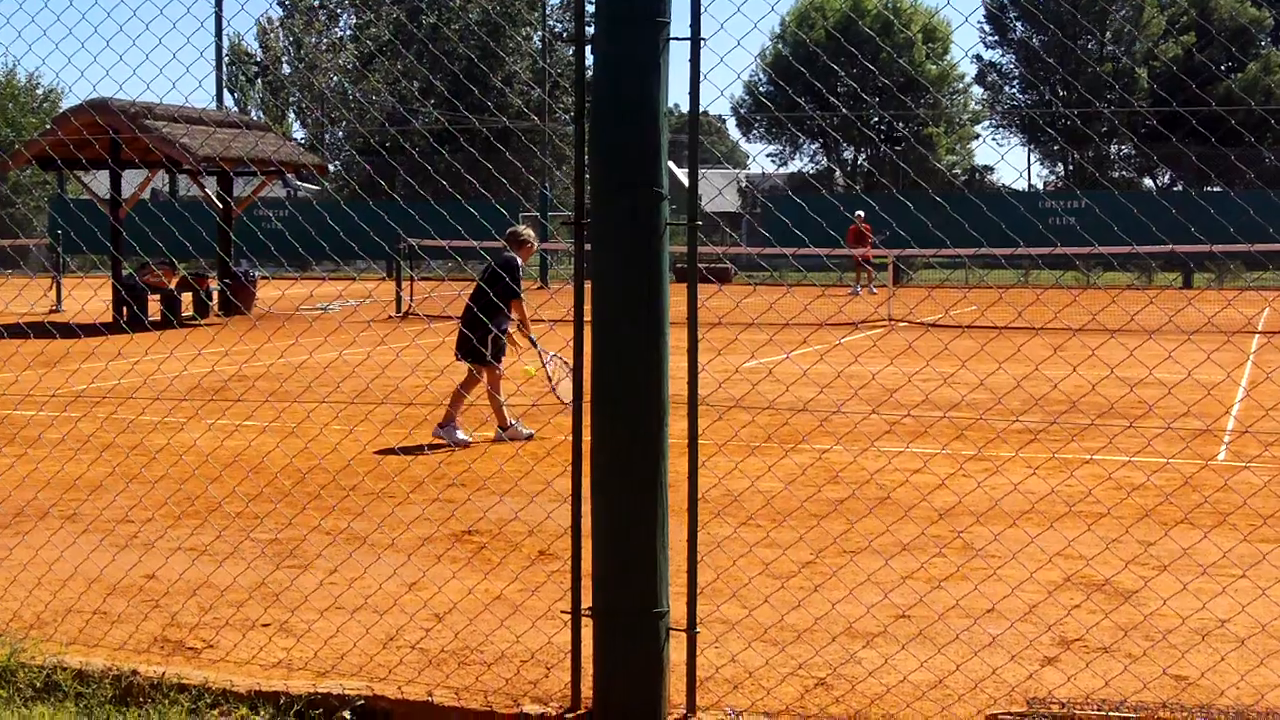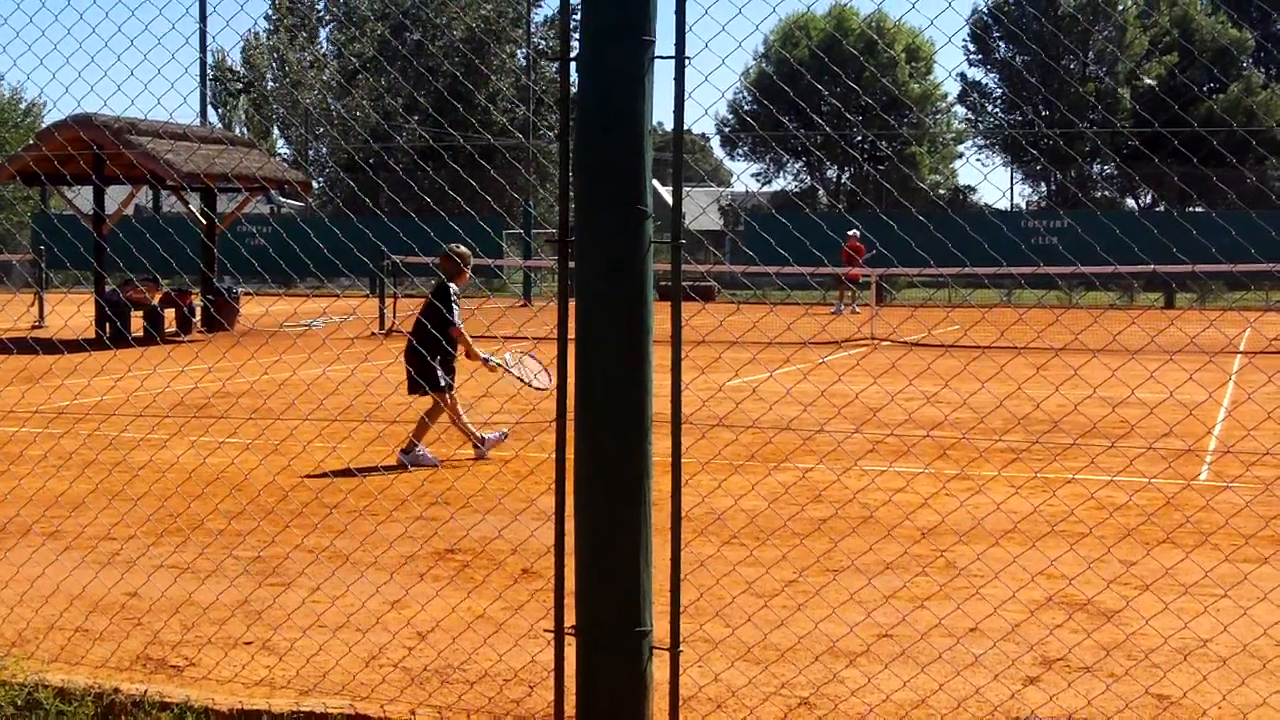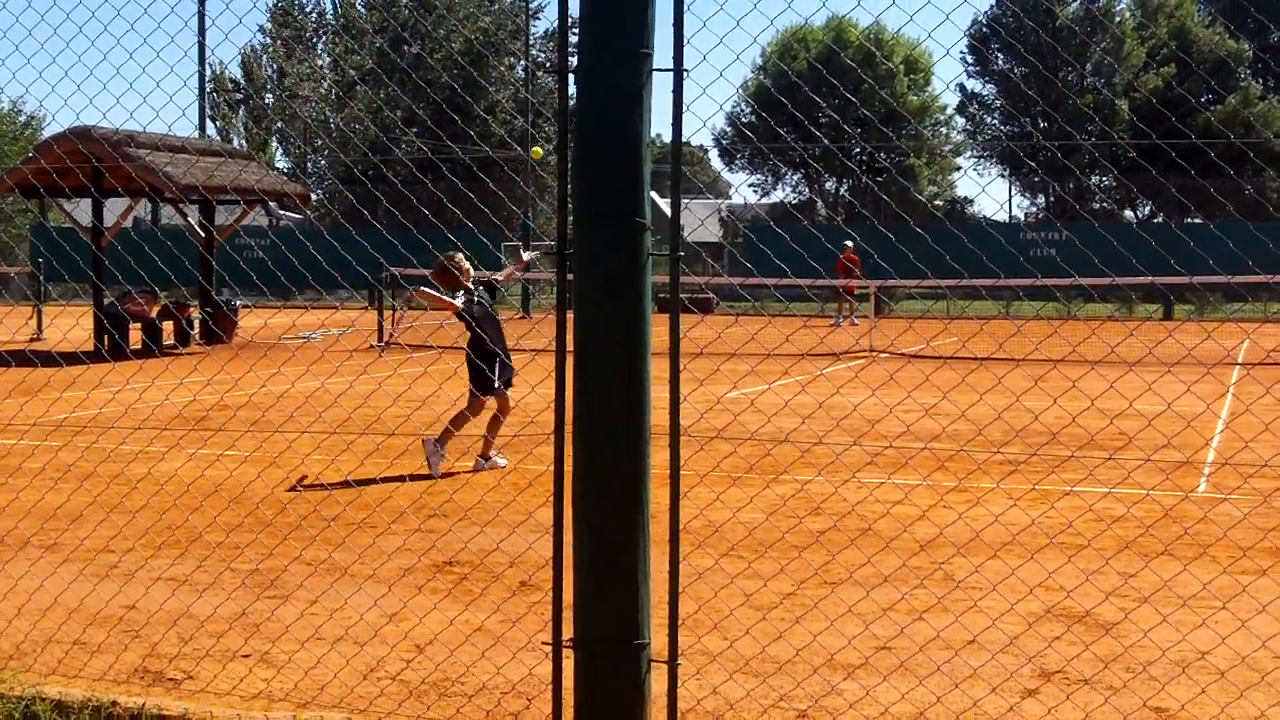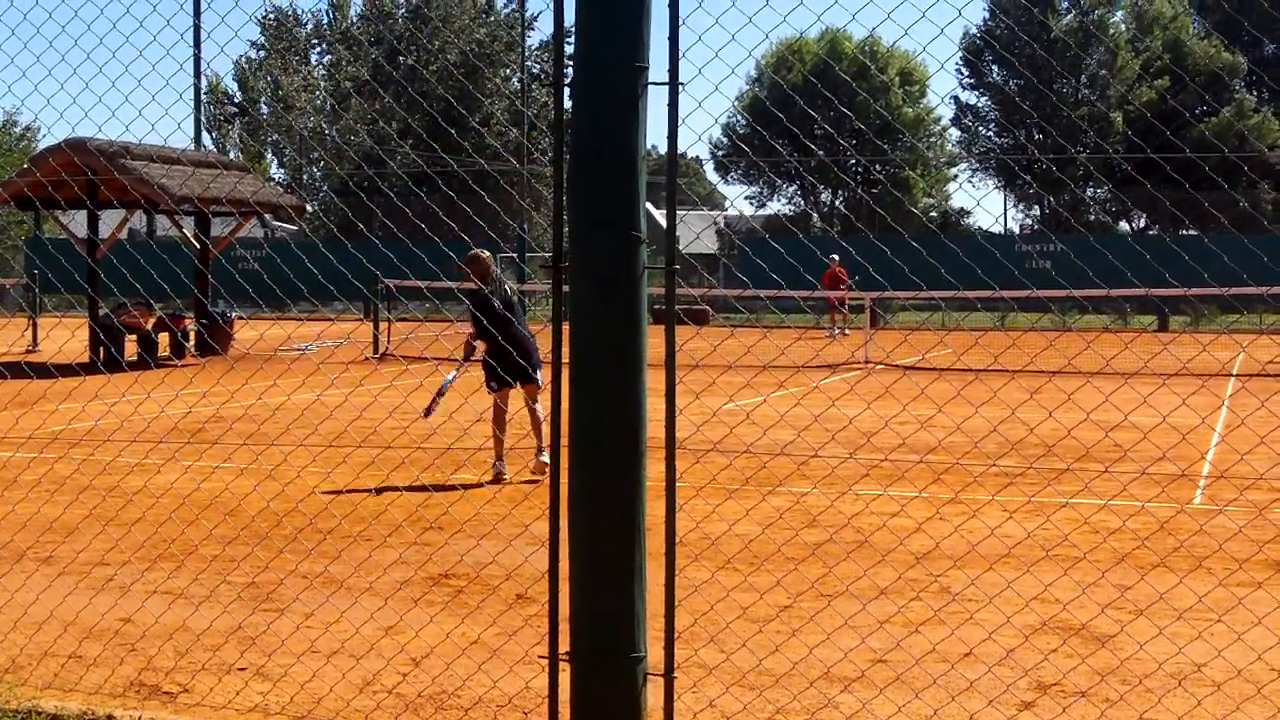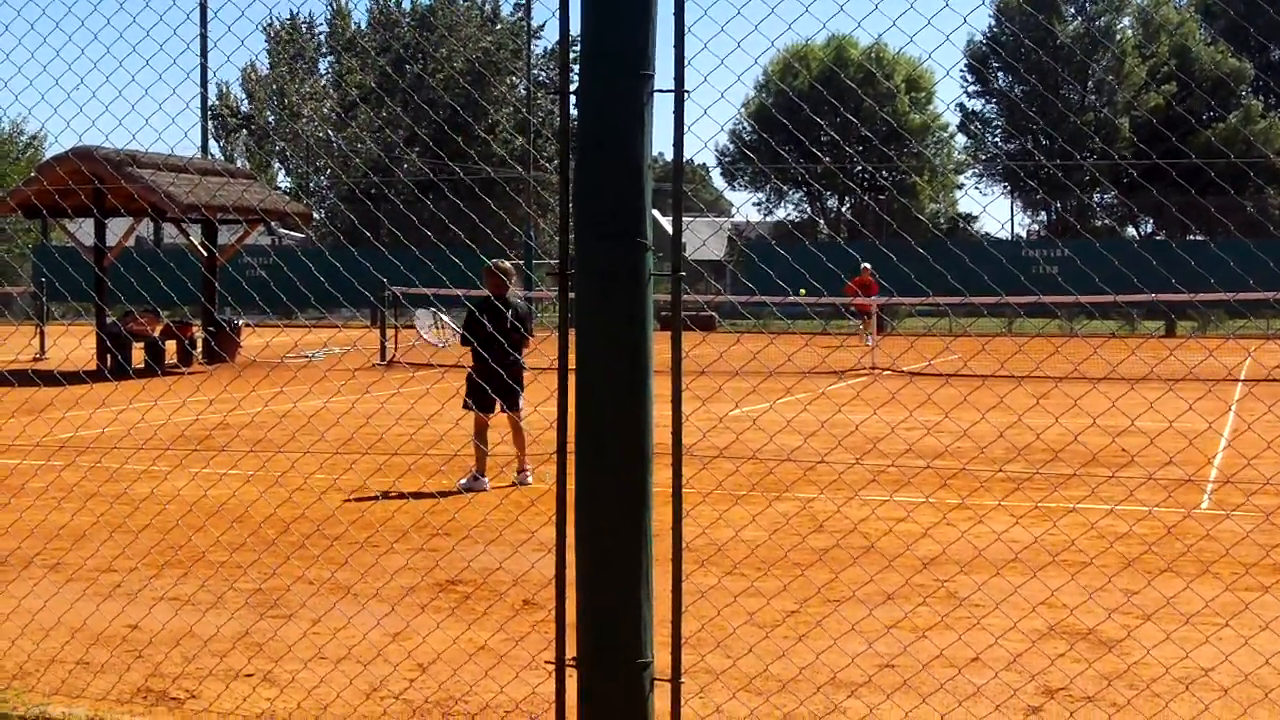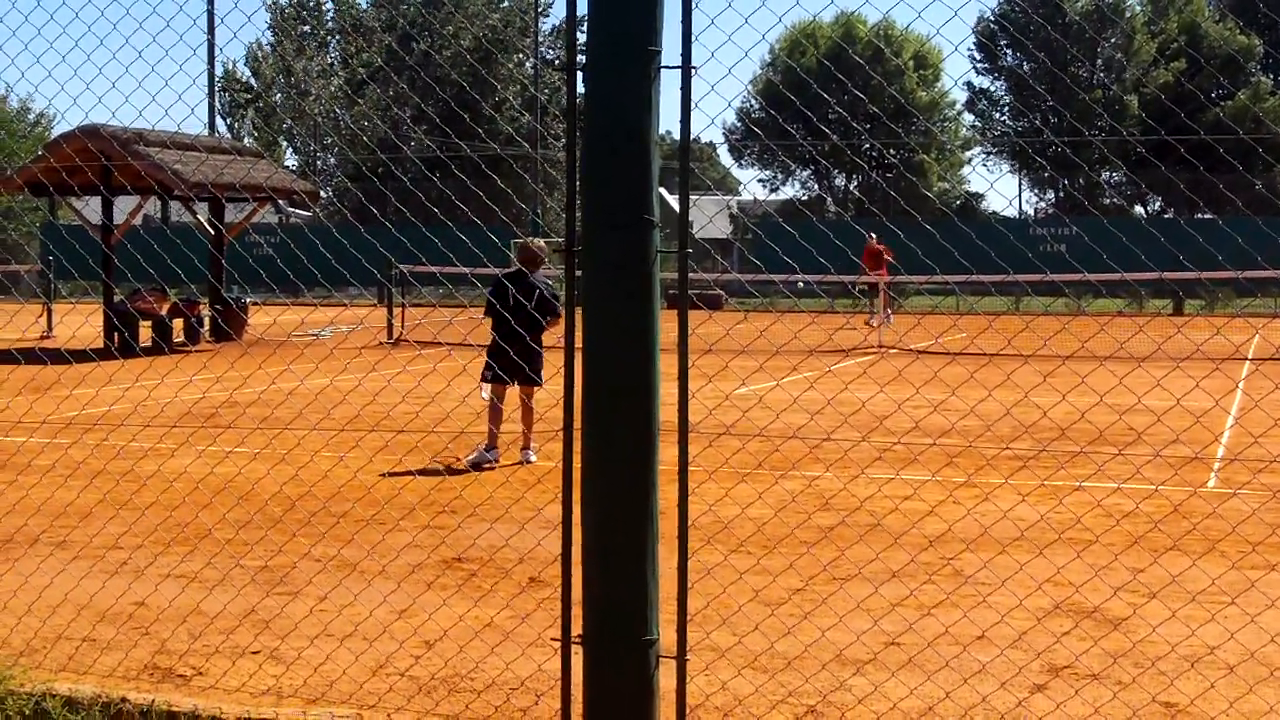
dt=0.7s
person 1, frame 1
left shoulder: (500, 261)
right shoulder: (513, 261)
right elbow: (515, 298)
left wrist: (507, 330)
right wrist: (525, 325)
left hip: (482, 324)
right hip: (484, 326)
left knee: (494, 375)
right knee: (484, 376)
left ankle: (506, 426)
right ankle: (447, 425)
person 1, frame 2
left shoulder: (447, 289)
right shoulder: (449, 289)
left elbow: (455, 331)
right elbow: (454, 329)
left wrist: (474, 354)
right wrist: (475, 353)
left hip: (434, 355)
right hip: (428, 354)
left knee: (451, 402)
right knee: (441, 403)
left ankle: (480, 441)
right ankle: (410, 451)
person 1, frame 3
left shoulder: (479, 288)
right shoulder: (463, 295)
left elbow: (499, 279)
right elbow: (456, 306)
left wrist: (521, 263)
right wrist: (428, 294)
left hip: (496, 355)
right hip: (483, 356)
left knee: (503, 406)
right knee: (475, 406)
left ankle: (486, 455)
right ankle: (438, 444)
person 1, frame 4
left shoulder: (477, 297)
right shoulder: (504, 287)
left elbow: (483, 336)
right wrist: (472, 338)
left hip: (499, 356)
right hip: (525, 351)
left knee: (500, 408)
right knee: (533, 402)
left ankle: (500, 464)
right ankle: (541, 454)
person 1, frame 5
left shoulder: (479, 308)
right shoulder: (521, 308)
left elbow: (467, 342)
right elbow: (527, 342)
left hip: (484, 371)
right hip: (512, 371)
left knee: (481, 422)
right knee: (516, 420)
left ankle: (480, 476)
right ankle: (523, 470)
person 1, frame 6
left shoulder: (503, 279)
right shoulder: (544, 285)
left elbow: (491, 313)
right elbow: (556, 317)
right wrist: (537, 329)
left hip: (502, 345)
right hip: (530, 347)
left knee: (497, 397)
right knee: (527, 399)
left ankle: (491, 447)
right ankle: (527, 449)
